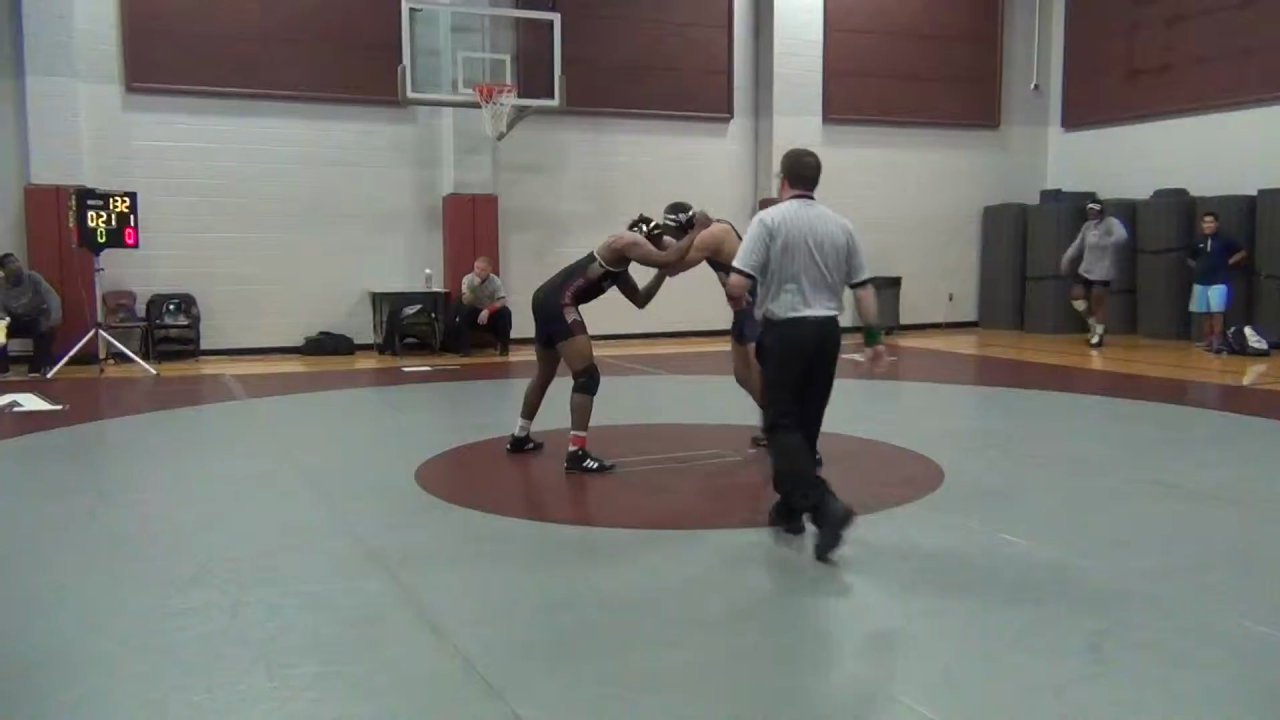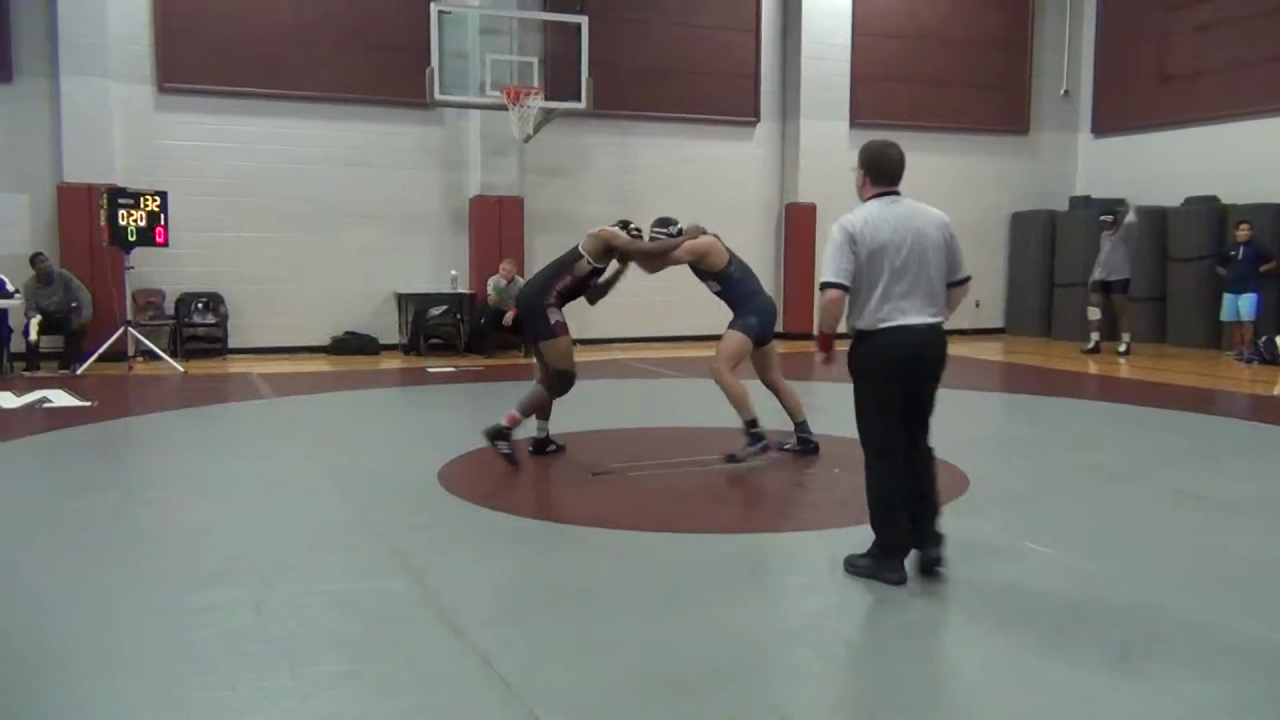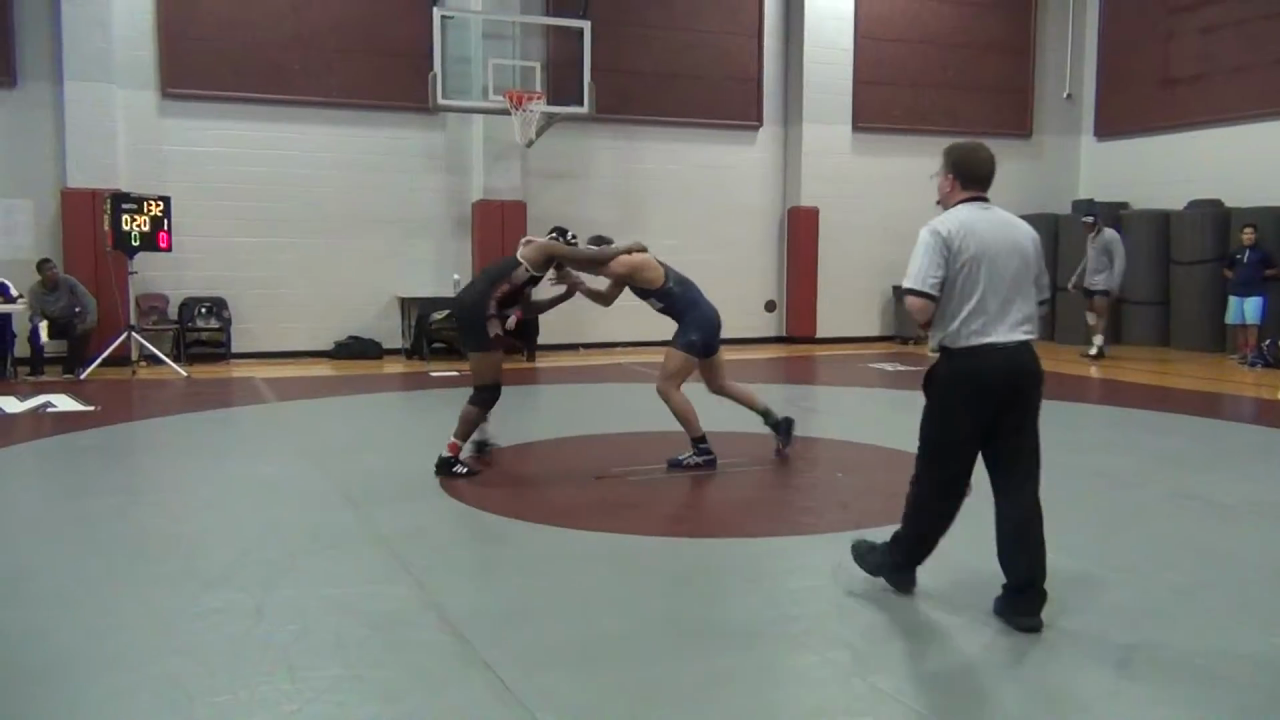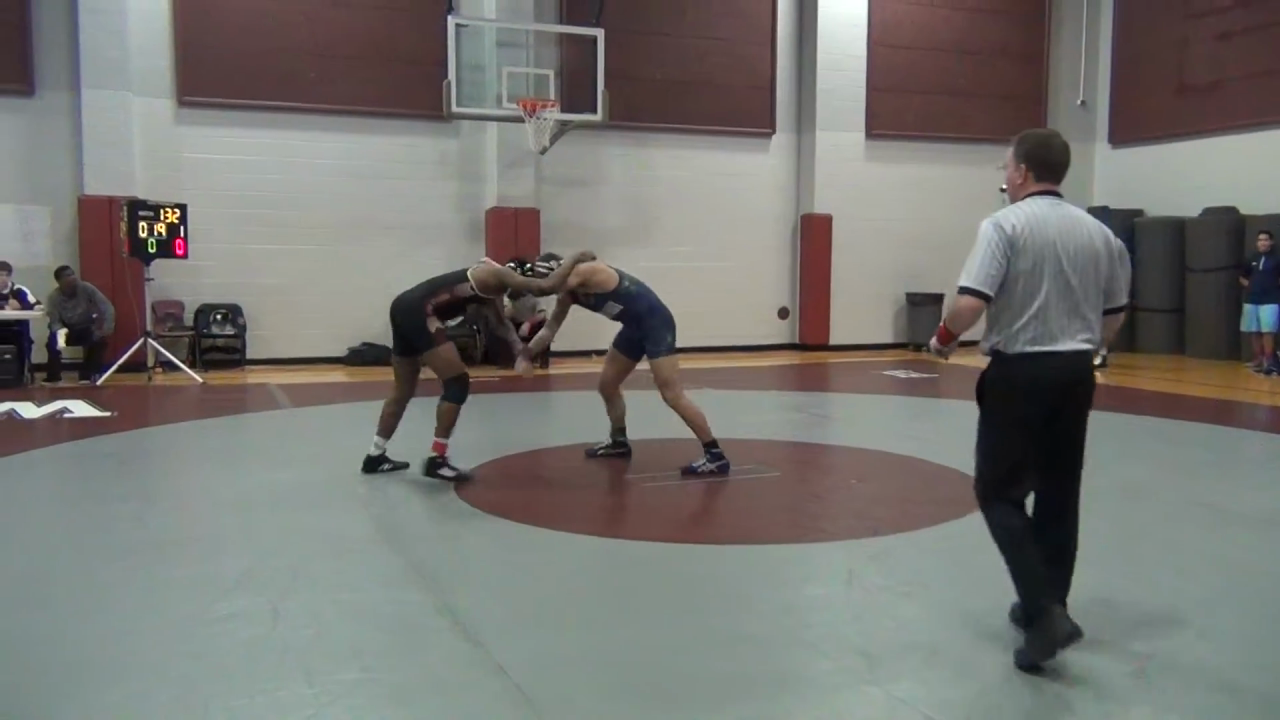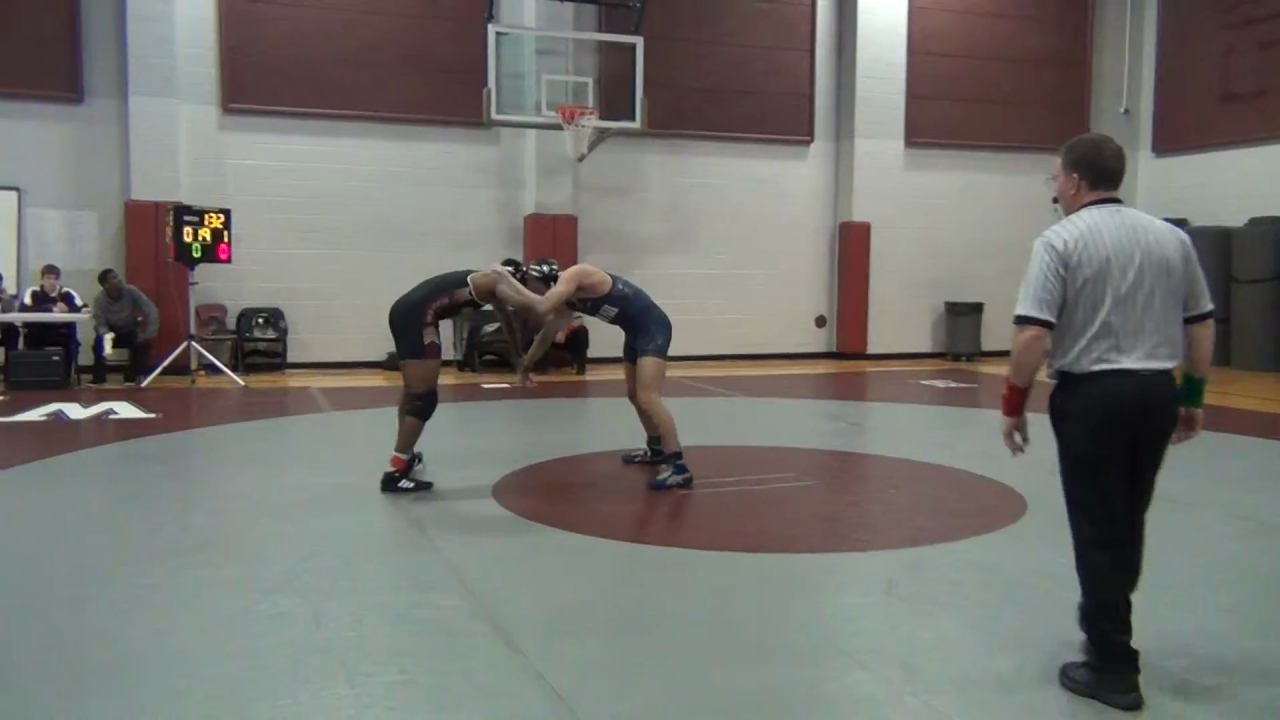
dt=0.4s
person 1, frame 1
left shoulder: (769, 220)
right shoulder: (841, 225)
left elbow: (738, 283)
right elbow: (863, 289)
left wrist: (736, 297)
right wrist: (873, 336)
left hip: (783, 333)
right hip: (826, 332)
left knee: (783, 427)
right knee: (805, 425)
left ankle: (825, 506)
right ankle: (789, 507)
person 1, frame 2
left shoulder: (852, 225)
right shoulder: (937, 220)
left elbow: (833, 295)
right elbow: (959, 289)
left wrist: (824, 341)
left hip: (879, 347)
right hip: (928, 342)
left knee: (883, 451)
right knee: (915, 445)
left ankle: (887, 555)
right ankle: (927, 541)
person 1, frame 3
left shoulder: (943, 230)
right shoulder: (1025, 231)
left elbow: (918, 305)
right elbow: (1040, 302)
left wrist: (935, 323)
left hip: (966, 367)
right hip: (1022, 364)
left knee: (939, 475)
right knee: (1018, 482)
left ankle: (901, 560)
right ankle: (1025, 597)
person 1, frame 4
left shoulder: (1005, 224)
right shoulder: (1099, 232)
left elbow: (970, 304)
right elbow: (1114, 316)
left wrist: (945, 335)
left hip: (1018, 375)
right hip: (1076, 374)
left knee: (1001, 496)
right knee: (1059, 497)
left ankle: (1045, 612)
right ankle: (1045, 609)
person 1, frame 5
left shoulder: (1061, 240)
right shoulder: (1171, 237)
left elbow: (1033, 334)
right elbow: (1201, 325)
left wrist: (1013, 401)
right wrist: (1193, 395)
left hip: (1091, 397)
right hip: (1156, 393)
left knee: (1101, 529)
right knee: (1127, 520)
left ankle: (1114, 668)
right ankle: (1106, 623)
person 2, frame 1
left shoulder: (619, 266)
right shoulder: (625, 242)
left elbow: (640, 300)
right elbow: (669, 259)
left wrist: (663, 273)
right wrist: (697, 232)
left hip: (548, 300)
right hip: (559, 303)
left knee: (544, 375)
right knee: (587, 376)
left ankle: (519, 437)
right ankle: (576, 453)
person 2, frame 2
left shoulder: (597, 257)
right shoulder: (608, 237)
left elbow: (592, 297)
right elbow: (649, 250)
left wrist: (621, 270)
right wrist: (685, 238)
left hip: (530, 300)
right hip: (541, 303)
left knee: (550, 374)
right knee: (563, 377)
left ankle: (541, 438)
right ankle: (502, 430)
person 2, frame 3
left shoulder: (531, 253)
right shoulder: (546, 248)
left elbow: (527, 308)
right elbow: (595, 258)
left wrist: (566, 295)
right wrist: (628, 249)
left hip: (468, 304)
right hip: (479, 311)
left knee: (489, 382)
right knee: (487, 390)
left ankle: (480, 440)
right ankle: (448, 458)
person 2, frame 4
left shoulder: (491, 279)
right shoulder: (499, 274)
left elbow: (502, 322)
right elbow: (546, 287)
left wrist: (519, 350)
right wrist: (575, 259)
left hip: (405, 307)
right hip: (418, 311)
left knee: (404, 389)
right knee: (457, 383)
left ankle: (375, 457)
right ankle: (437, 459)
person 2, frame 5
left shoulder: (485, 282)
right shoulder: (501, 280)
left elbow: (507, 320)
right elbow: (519, 302)
left hip: (403, 311)
right hip: (417, 318)
left knee: (414, 392)
right knee: (425, 399)
left ankle: (403, 459)
right ankle: (395, 473)
person 3, frame 1
left shoulder: (713, 235)
right shoulder: (714, 230)
left elbow: (674, 268)
left hip: (758, 309)
right hip: (746, 308)
right knee: (744, 376)
person 3, frame 2
left shoulder: (700, 245)
right shoulder: (693, 243)
left elbow: (654, 261)
right elbow: (652, 267)
left hip: (753, 310)
right hip: (756, 309)
left knee: (721, 370)
right knee: (773, 379)
left ankle: (755, 435)
right ankle: (805, 437)
person 3, frame 3
left shoulder: (633, 263)
right shoulder: (624, 268)
left elbow: (588, 266)
right elbow: (606, 300)
right wrist: (578, 286)
left hip: (697, 322)
right hip: (704, 318)
left knee: (667, 386)
right knee: (718, 385)
left ankle: (703, 451)
right ankle: (777, 423)
person 3, frame 4
left shoulder: (587, 272)
right shoulder: (569, 292)
right elbow: (549, 329)
right wrist: (527, 352)
left hip: (656, 323)
right hip: (635, 327)
left knee: (672, 396)
right knee: (606, 386)
left ankle: (715, 456)
right ankle: (619, 442)
person 3, frame 5
left shoulder: (576, 276)
right shoulder: (566, 299)
left elbow: (542, 308)
right elbow: (548, 333)
right wrist: (526, 364)
left hip: (653, 327)
right hip: (635, 330)
left knee: (648, 399)
right knee: (636, 396)
left ankle: (679, 467)
right ankle: (656, 449)
